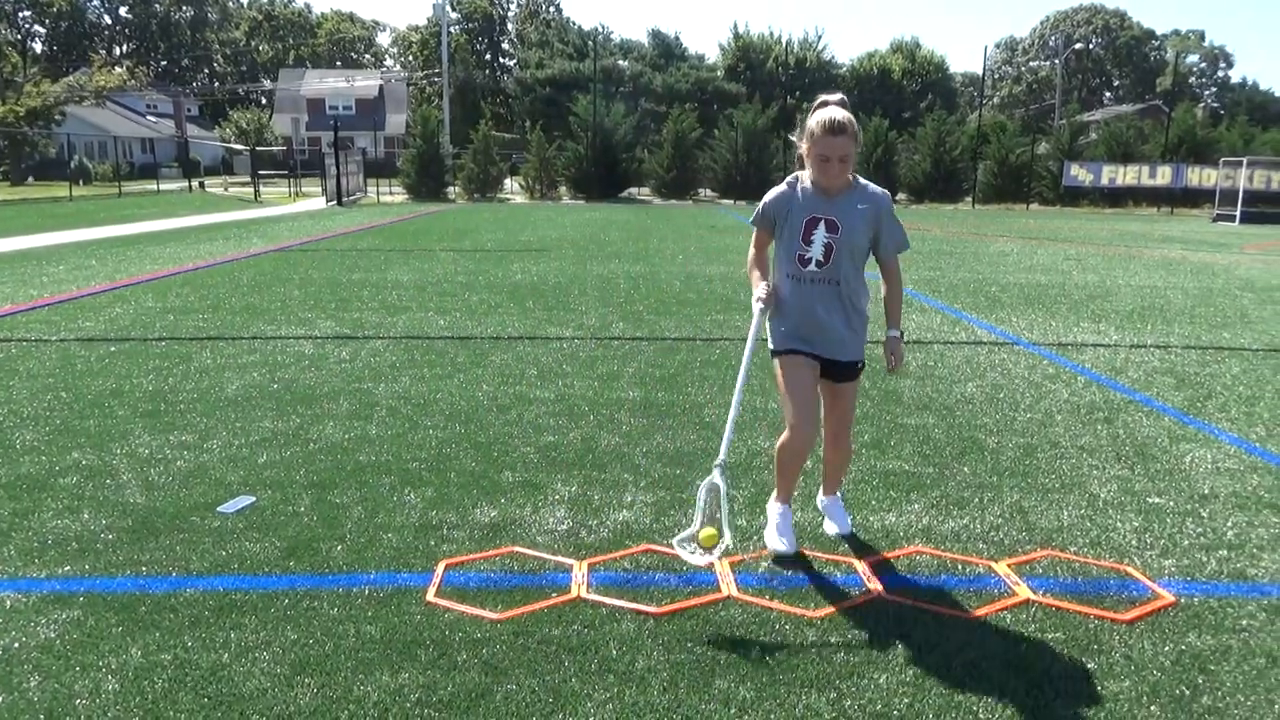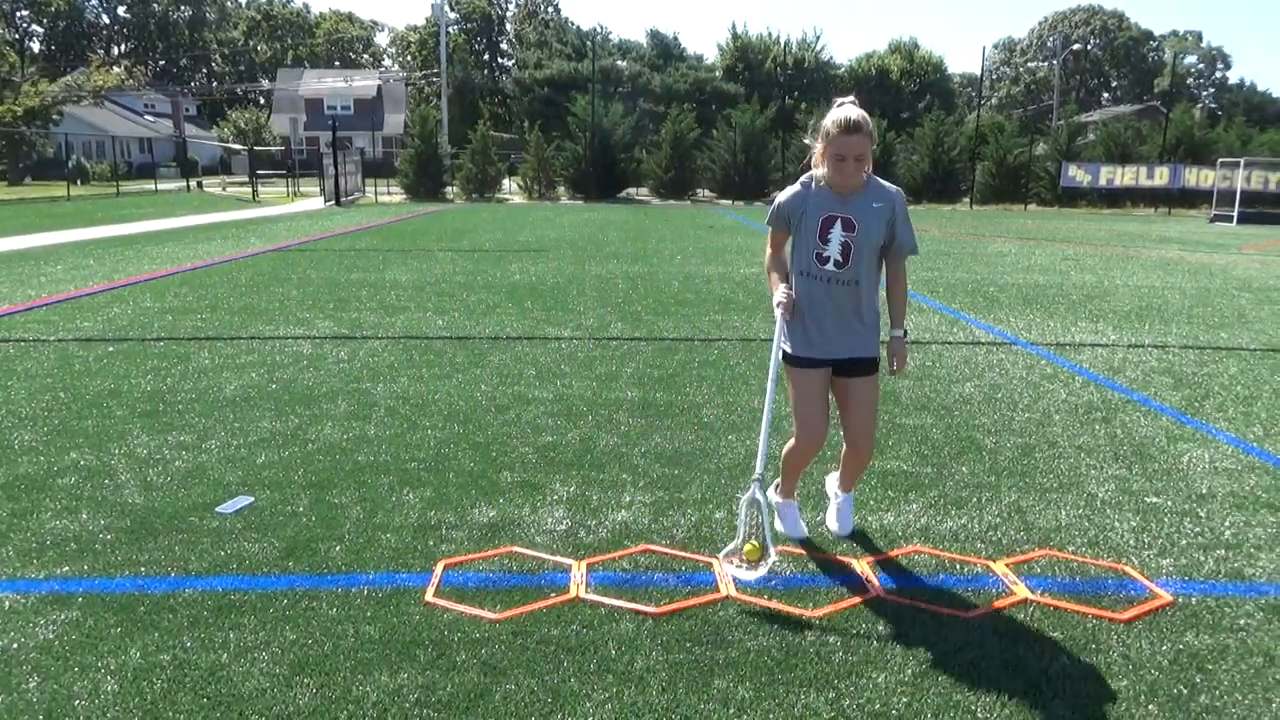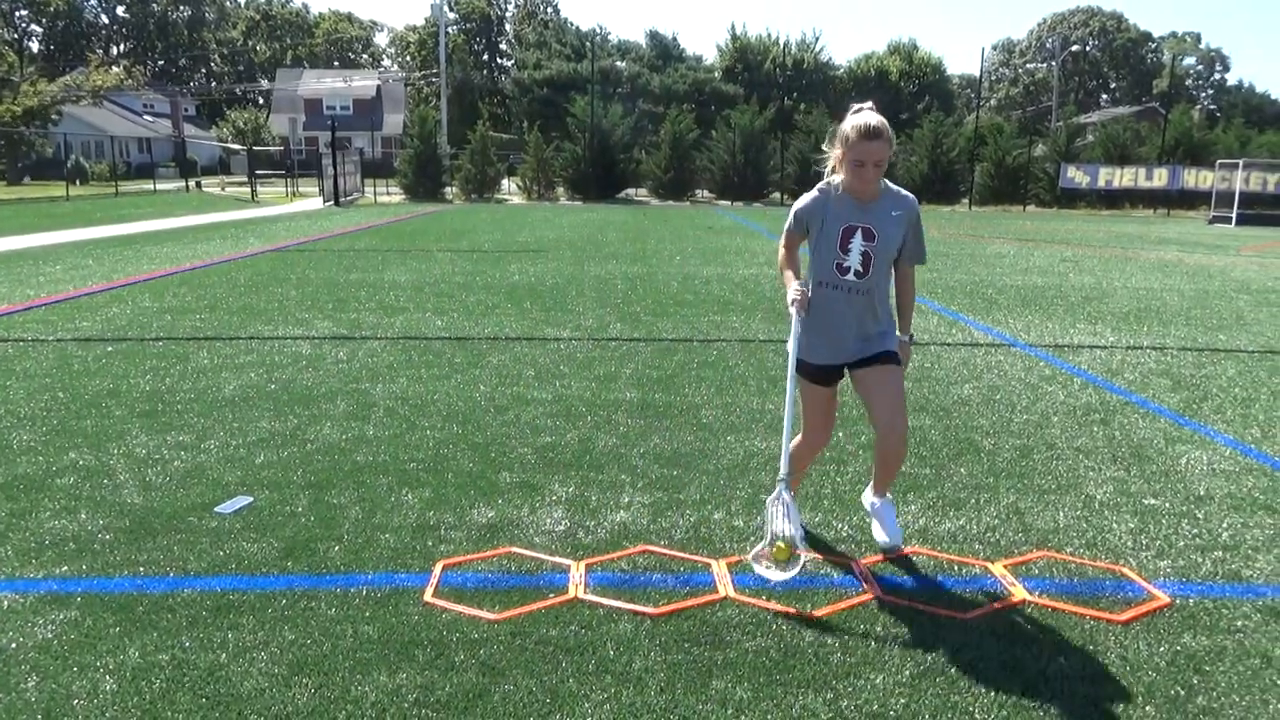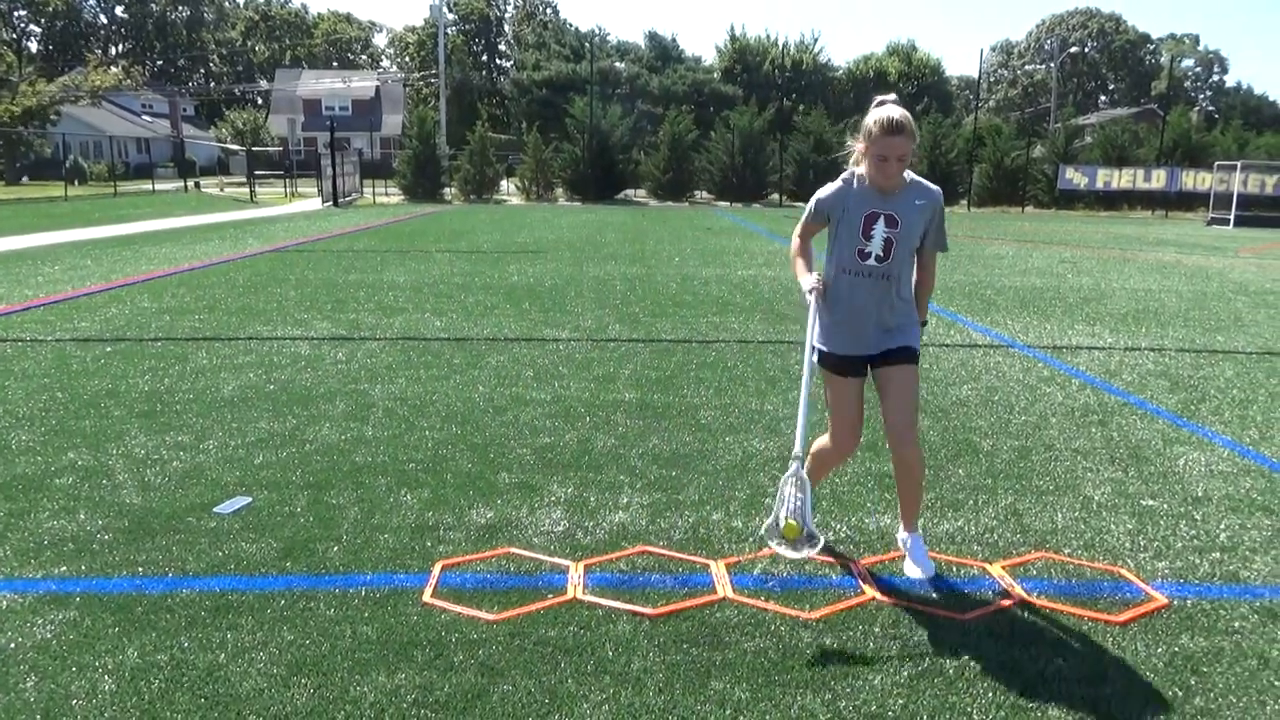
dt=0.1s
person 1, frame 1
left shoulder: (874, 201)
right shoulder: (782, 199)
left elbow: (891, 269)
right elbow: (758, 248)
left wrist: (894, 332)
right wrist: (760, 285)
left hip: (845, 337)
right hip: (792, 332)
left knee: (839, 438)
right knee: (801, 428)
left ankle: (830, 495)
right ankle: (781, 504)
person 1, frame 2
left shoulder: (889, 200)
right shoulder: (795, 199)
left elbow: (896, 269)
right elbow: (774, 249)
left wrist: (898, 332)
right wrist: (778, 288)
left hip: (860, 340)
right hip: (805, 337)
left knee: (863, 439)
right knee: (811, 438)
left ankle: (842, 487)
right ankle: (782, 495)
person 1, frame 3
left shoulder: (904, 207)
right shoulder: (814, 205)
left elbow: (904, 273)
right elbow: (788, 249)
left wrist: (905, 334)
right wrist: (793, 285)
left hip: (874, 338)
right hip: (818, 341)
left knee: (894, 436)
right knee: (815, 438)
left ankle: (879, 496)
right ankle: (786, 493)
person 1, frame 4
left shoulder: (927, 198)
right shoulder: (836, 196)
right elbow: (800, 240)
left wrist: (918, 317)
right wrist: (807, 276)
left hip: (896, 334)
right hip: (840, 333)
left knee: (905, 436)
right knee: (843, 438)
left ankle: (909, 534)
